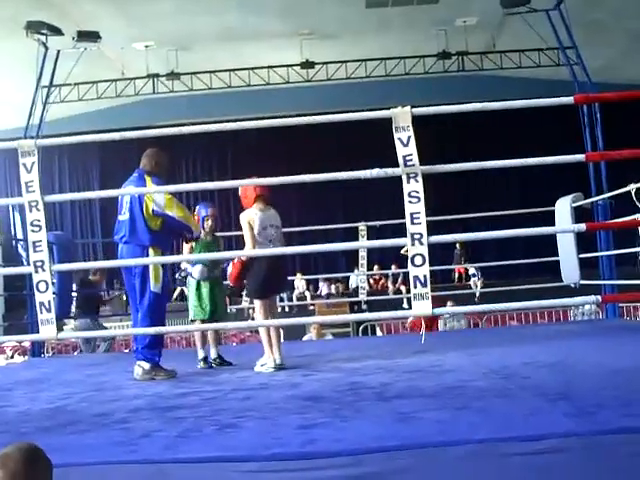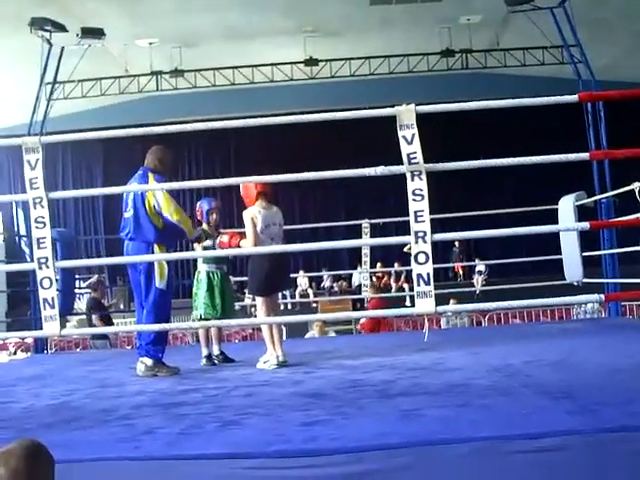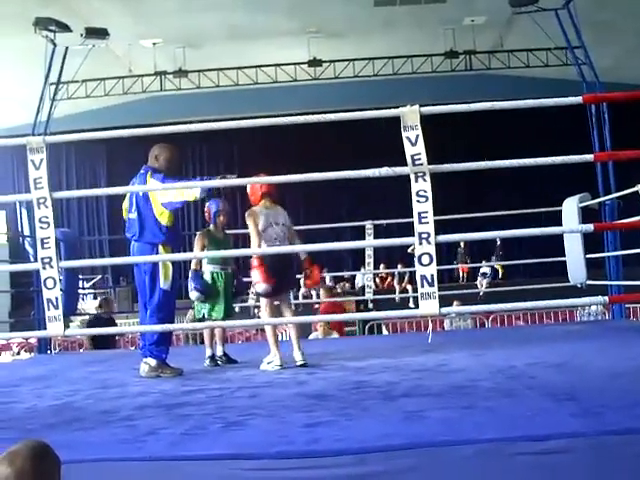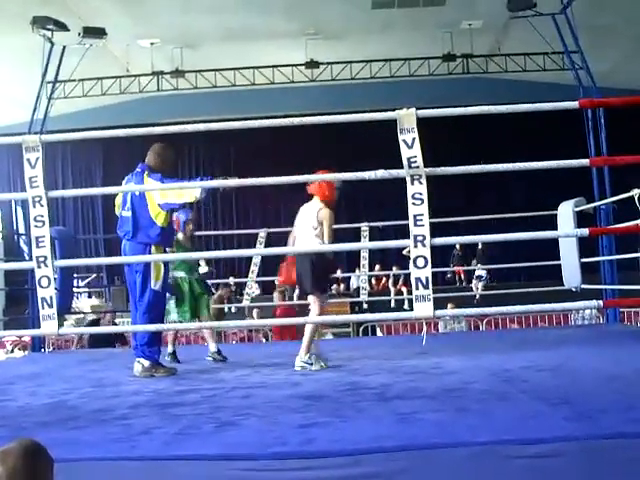
dt=0.7s
person 1, frame 1
left shoulder: (128, 185)
right shoulder: (150, 185)
right elbow: (175, 211)
left wrist: (178, 232)
right wrist: (194, 230)
left hip: (127, 250)
right hip: (146, 252)
left knee: (140, 309)
right knee: (151, 308)
left ankle: (141, 361)
right ankle: (148, 363)
person 1, frame 2
left shoulder: (134, 182)
right shoulder: (154, 181)
right elbow: (172, 214)
right wrist: (194, 234)
left hip: (133, 247)
right hip: (150, 249)
left knee: (145, 306)
right knee: (156, 306)
left ankle: (145, 357)
right ankle: (151, 360)
person 1, frame 3
left shoulder: (137, 181)
right shoulder: (155, 181)
left elbow: (126, 210)
right elbow: (182, 189)
left hip: (140, 248)
right hip: (155, 250)
left knee: (149, 306)
right knee: (160, 307)
left ankle: (149, 358)
right ankle: (154, 360)
person 1, frame 4
left shoulder: (130, 180)
right shoulder: (153, 181)
left elbow: (119, 207)
right elbow: (184, 189)
left hip: (130, 246)
right hip: (147, 249)
left knee: (140, 305)
right knee: (150, 306)
left ankle: (142, 358)
right ankle: (147, 360)
person 2, frame 1
left shoulder: (247, 215)
right shoulder: (274, 213)
left elbow: (251, 247)
right elbow: (281, 242)
left hip: (259, 264)
right hip: (276, 262)
left knee: (261, 312)
right knee: (271, 310)
left ankle: (269, 358)
right ankle: (276, 356)
person 2, frame 2
left shoulder: (250, 212)
right shoulder: (277, 211)
left elbow: (252, 244)
right elbow: (279, 238)
left hip: (261, 261)
right hip: (279, 259)
left knee: (263, 309)
right knee: (273, 307)
left ankle: (272, 354)
right ankle: (279, 352)
person 2, frame 3
left shoulder: (252, 213)
right shoulder: (282, 212)
left elbow: (255, 239)
right elbow: (295, 239)
left wrist: (256, 263)
right wrist: (307, 262)
left hip: (267, 260)
right hip: (285, 259)
left knee: (266, 310)
right knee: (286, 307)
left ankle: (275, 356)
right ankle: (298, 353)
person 2, frame 4
left shoulder: (303, 209)
right shoulder: (325, 212)
left elbow: (292, 238)
right elbow: (327, 245)
right wrist: (331, 262)
left hip: (302, 258)
right hip: (314, 259)
left knee: (315, 305)
right knee: (317, 308)
left ankle: (307, 351)
right ankle: (304, 357)
person 3, frame 1
left shoulder: (218, 240)
right shoulder: (191, 240)
left elbow: (220, 262)
right elbow: (184, 263)
right wrist: (191, 268)
left hip: (215, 281)
right hip: (198, 282)
left knee: (214, 319)
right knee: (200, 318)
left ankle: (214, 356)
right ankle: (202, 357)
person 3, frame 2
left shoulder: (220, 235)
right shoulder: (199, 233)
right elbow: (200, 249)
left wrist: (232, 244)
right wrist: (215, 242)
left hip: (221, 276)
right hip: (205, 277)
left knee: (218, 316)
right knee: (205, 316)
left ankle: (217, 352)
right ankle: (205, 354)
person 3, frame 3
left shoulder: (227, 237)
right shoulder: (203, 236)
right elbow: (196, 260)
left wrist: (235, 279)
right wrist: (194, 280)
left hip: (225, 279)
right hip: (209, 278)
left knee: (222, 317)
right knee: (210, 318)
left ankle: (220, 353)
right ankle: (209, 355)
person 3, frame 4
left shoulder: (192, 243)
right shoulder: (172, 243)
left wrist: (202, 282)
left hip: (194, 282)
right hip: (178, 283)
left knee: (205, 316)
right knee: (177, 319)
left ankle: (213, 350)
right ankle: (170, 352)
